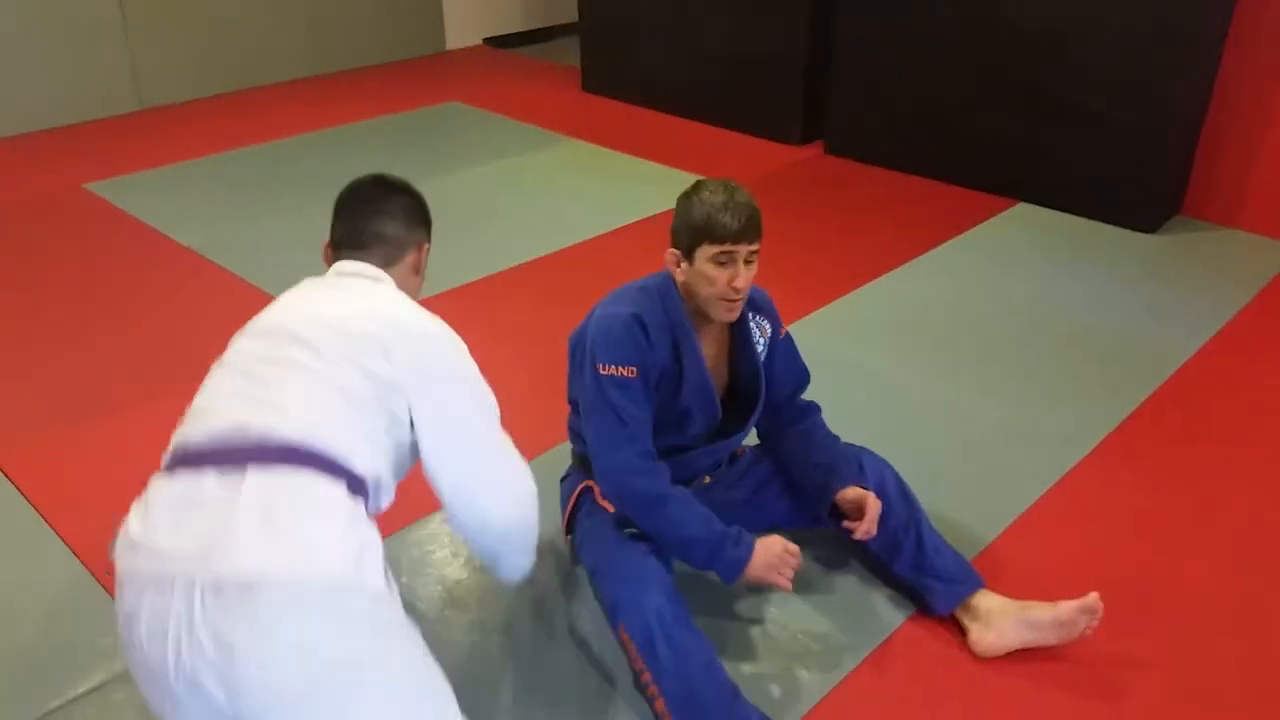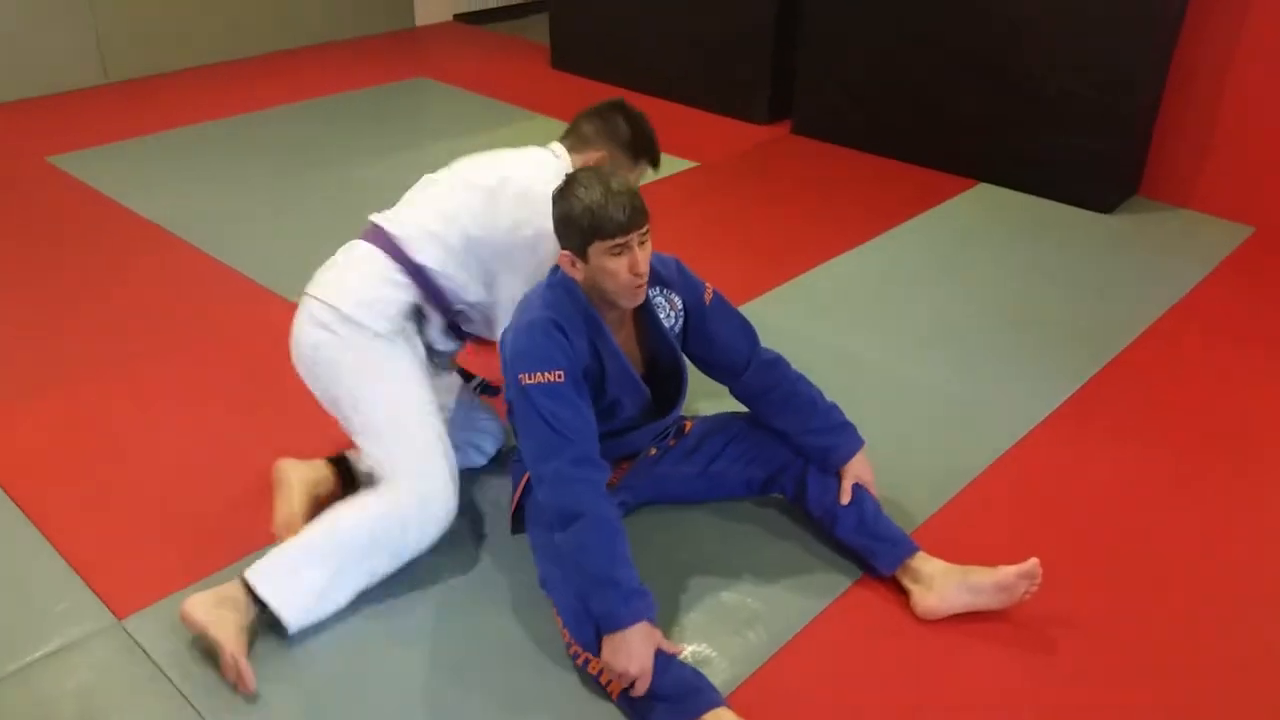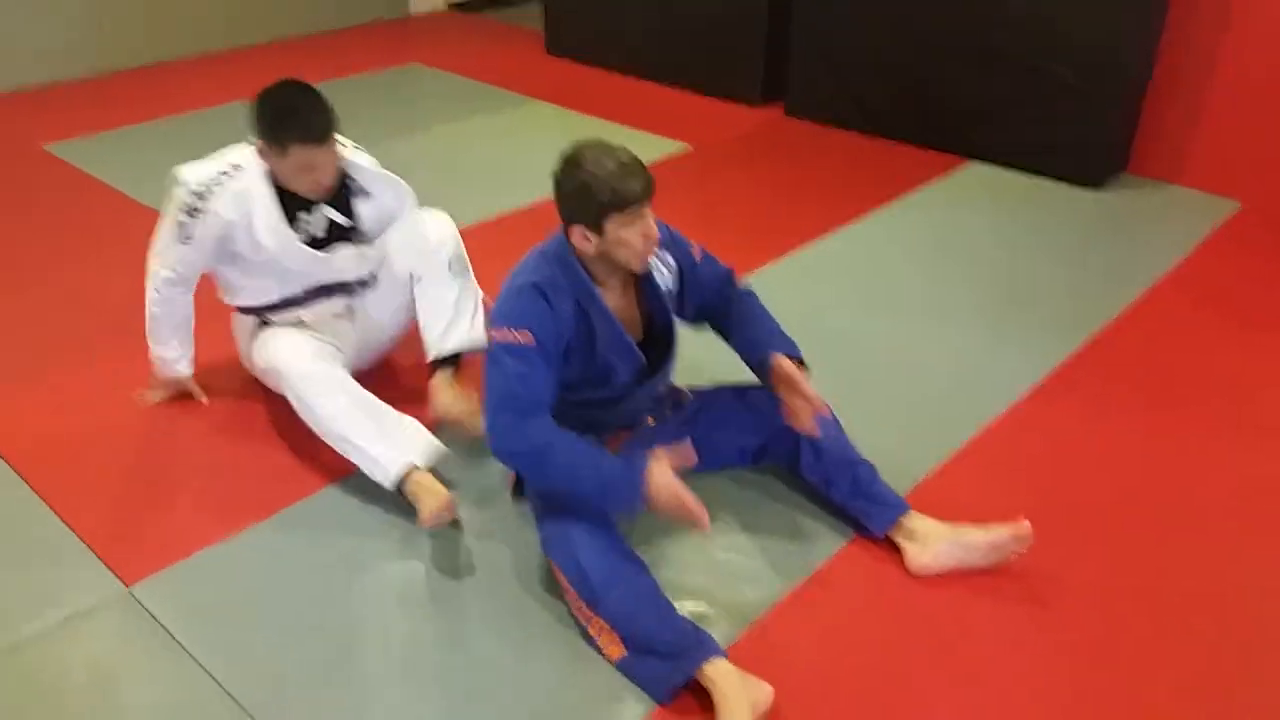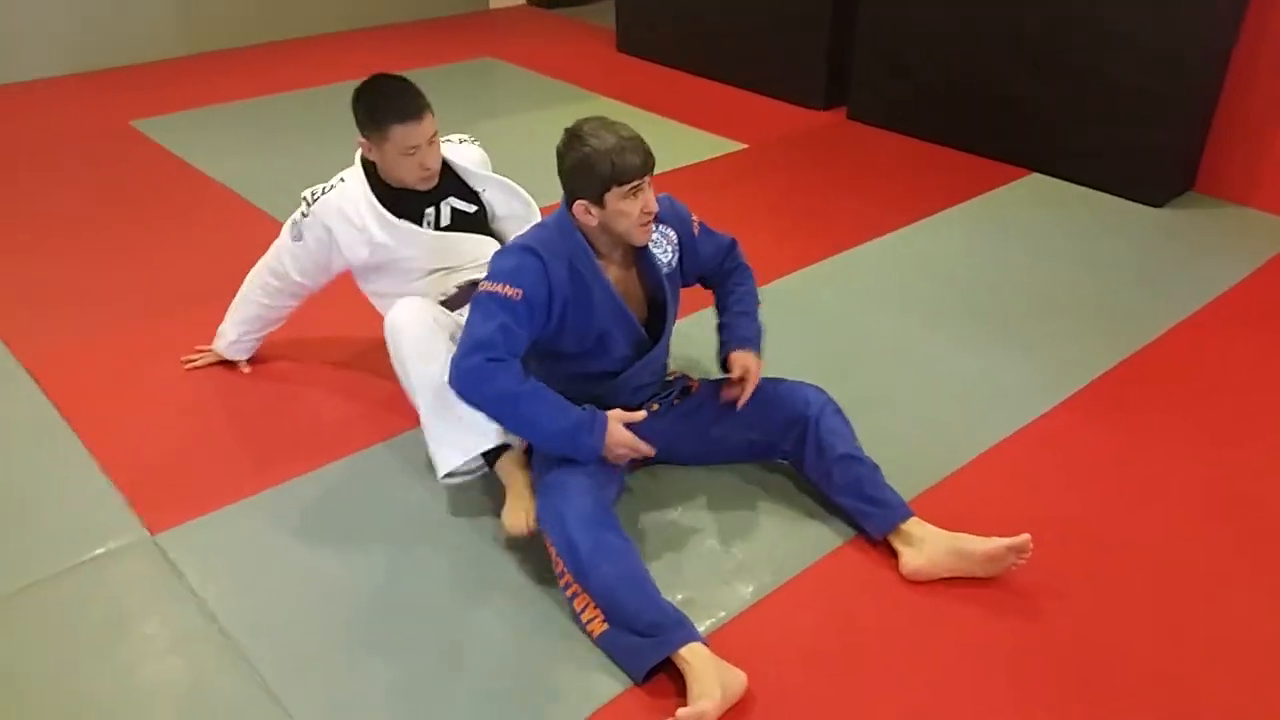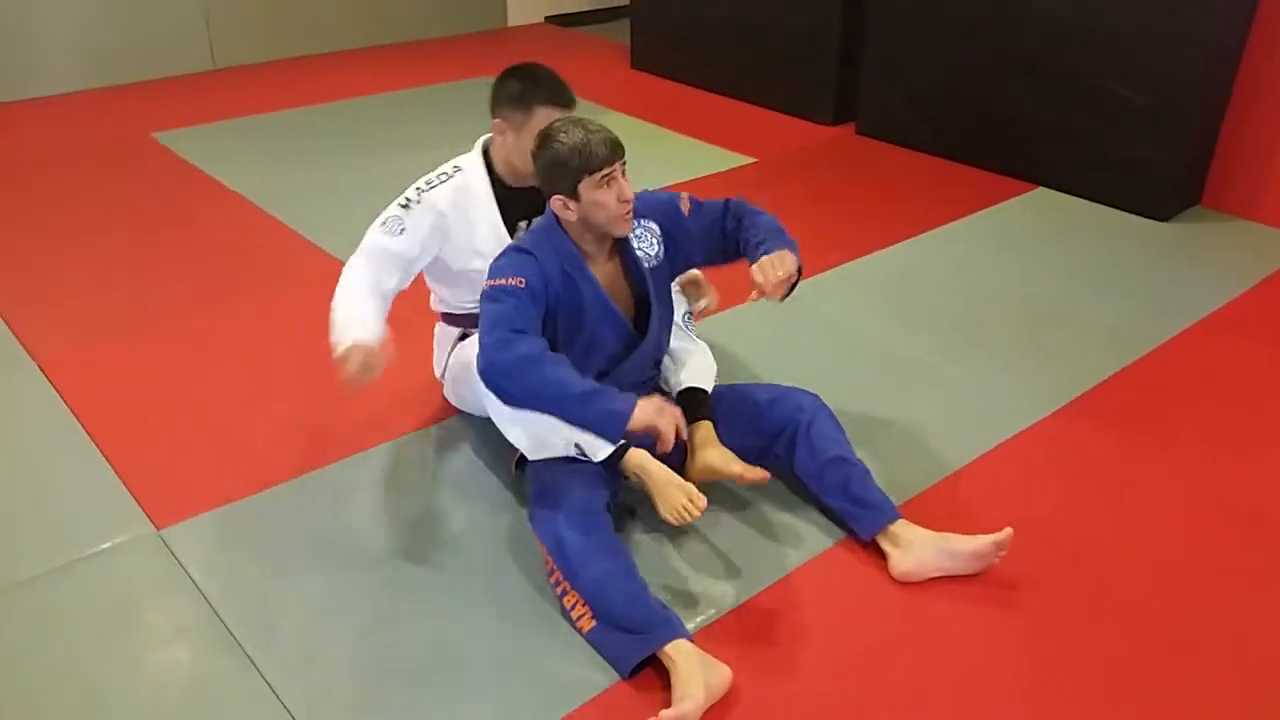
dt=1s
person 1, frame 1
left shoulder: (754, 312)
right shoulder: (622, 331)
left elbow: (787, 418)
right elbow: (630, 478)
left wrist: (837, 486)
right wrist: (737, 553)
left hip: (712, 474)
right hip: (623, 498)
left knee: (863, 476)
right knee: (645, 600)
left ankle: (978, 610)
person 1, frame 2
left shoulder: (666, 280)
right shoulder: (539, 336)
left elbow: (753, 368)
right elbow: (572, 486)
left wrist: (842, 444)
right wrist: (624, 615)
left hip: (656, 444)
right hip: (572, 478)
left knee: (797, 446)
right knee: (590, 590)
left ankle: (922, 573)
person 1, frame 3
left shoulder: (659, 248)
right shoulder: (531, 301)
left elbow: (727, 300)
right elbow: (515, 432)
left wrist: (778, 360)
right wrist: (631, 479)
left hip: (652, 415)
right hip: (572, 452)
left knee: (787, 418)
right knee: (579, 541)
left ankle: (915, 533)
person 1, frame 4
left shoulder: (664, 223)
right shoulder: (531, 265)
left elbow: (728, 266)
right elbow: (476, 371)
left wrist: (741, 343)
right wrist: (587, 433)
left hip: (657, 401)
right hip: (578, 430)
left knee: (802, 407)
right knee: (574, 515)
left ankle: (912, 537)
right ankle: (700, 667)
person 1, frame 5
left shoulder: (650, 217)
right shoulder: (526, 267)
left elbow: (734, 220)
right elbow: (505, 362)
left wrist: (776, 252)
right wrist: (619, 411)
left hip: (655, 403)
right hip: (576, 432)
left knee: (793, 411)
right knee: (564, 517)
left ankle: (900, 539)
right ankle: (686, 664)
person 2, frame 1
left shoulder: (279, 316)
right shoulder: (420, 334)
right elbow: (497, 503)
right wrist: (517, 560)
left hip: (155, 574)
right hip: (297, 586)
person 2, frame 2
left shoulder: (514, 172)
right shoulder: (550, 202)
left hip: (359, 304)
right hip: (361, 320)
left knee: (482, 437)
right knee: (424, 501)
left ankle: (330, 477)
right ankle: (238, 601)
person 2, frame 3
left shoulder: (349, 163)
right shoulder: (210, 193)
left elbow: (412, 243)
right elbow: (170, 276)
right wrist: (173, 367)
left hip: (364, 306)
right hip: (289, 331)
left knee: (430, 227)
right knee: (295, 361)
left ankle: (448, 380)
right ankle: (416, 478)
person 2, frame 4
left shoulder: (465, 157)
right shoulder: (336, 208)
left elbow: (522, 222)
right elbow: (279, 279)
right wrist: (233, 344)
right hip: (452, 332)
right knee: (409, 318)
right ankle: (509, 469)
person 2, frame 5
right shoulder: (444, 198)
right elbow: (371, 269)
left wrist: (682, 269)
right wrist: (360, 334)
right hip: (480, 345)
left knee: (667, 298)
left ankle: (701, 441)
right ankle: (640, 467)
